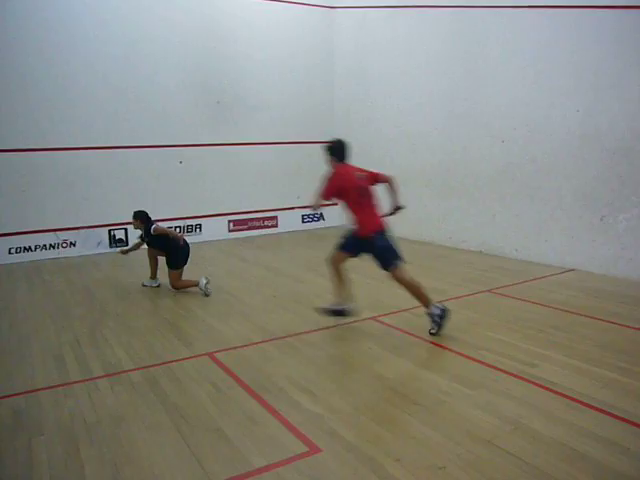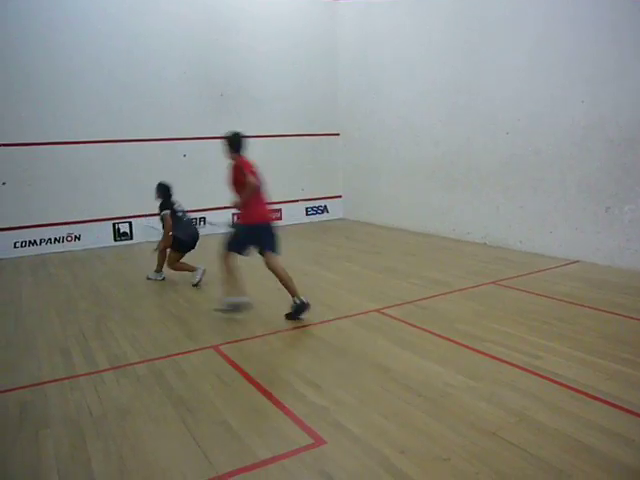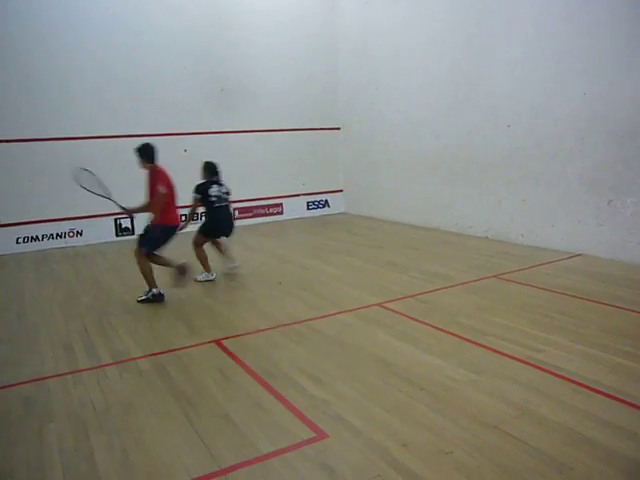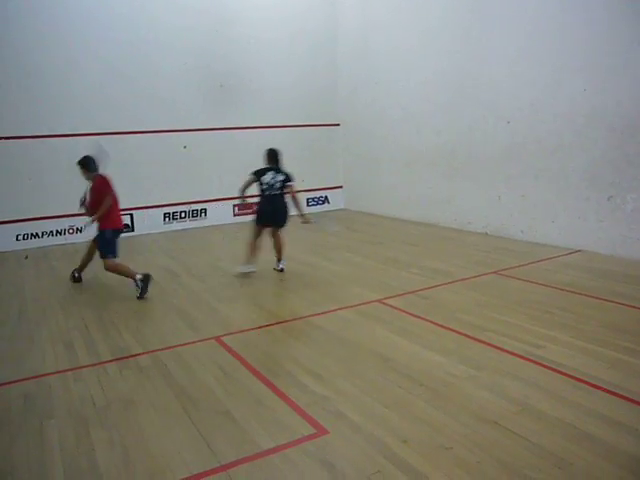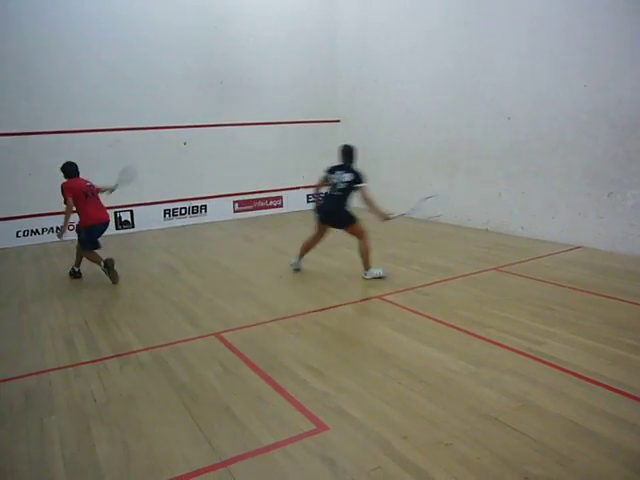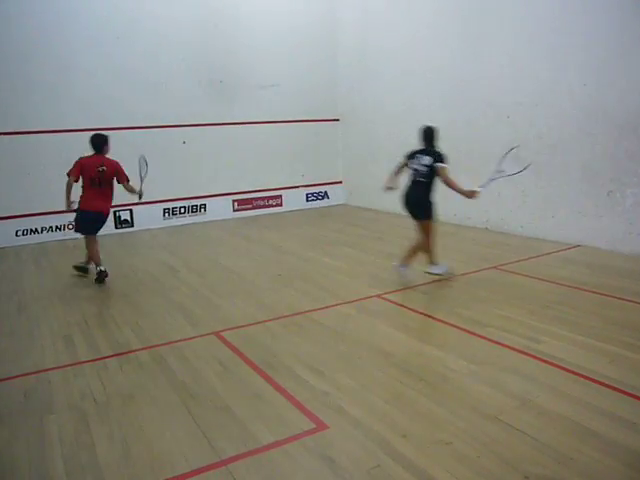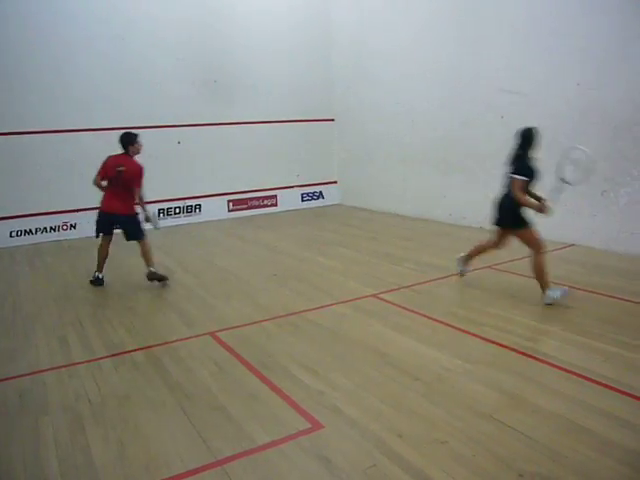
dt=0.3s
person 1, frame 1
left shoulder: (336, 176)
right shoulder: (360, 172)
left elbow: (319, 204)
right elbow: (389, 179)
left wrist: (317, 202)
right wrist: (395, 202)
left hip: (370, 231)
right hip: (364, 230)
left knee: (398, 274)
right knee: (335, 259)
left ankle: (435, 310)
right ankle: (341, 304)
person 1, frame 2
left shoulder: (238, 165)
right shoulder: (248, 164)
left elbow: (253, 183)
left wrist: (241, 202)
left hip: (250, 221)
right hip: (263, 218)
left knee: (227, 256)
right knee: (271, 262)
left ankle: (237, 298)
right ankle: (298, 301)
person 1, frame 3
left shoulder: (155, 173)
right shoulder: (156, 173)
left elbow: (162, 192)
left wrist: (152, 214)
right wrist: (134, 210)
left hip: (166, 223)
right hip: (164, 221)
left knee: (140, 253)
right knee: (145, 253)
left ankle: (154, 291)
right ankle: (178, 267)
person 1, frame 4
left shoulder: (100, 180)
right shoulder: (94, 187)
left elbow: (110, 199)
right elbow: (90, 212)
left wrist: (97, 216)
right wrist: (85, 205)
left hip: (110, 226)
right hip: (106, 226)
left knee: (109, 263)
right knee: (93, 247)
left ankle: (139, 278)
right ankle: (78, 273)
person 1, frame 5
left shoulder: (66, 185)
right shoulder: (87, 183)
left elbow: (70, 204)
right elbow: (100, 189)
left wrist: (64, 226)
right wrist: (108, 189)
left hip: (89, 222)
right hip: (104, 219)
left knee: (87, 250)
right knee: (83, 243)
left ankle: (104, 263)
right ankle: (76, 269)
person 1, frame 6
left shoulder: (82, 162)
right shoulder: (114, 165)
left elbow: (70, 181)
right elbow: (126, 186)
left wrist: (68, 200)
right wrist: (137, 192)
left hip: (87, 207)
right hip: (105, 209)
left knee: (90, 238)
right knee: (91, 236)
left ankle: (100, 269)
right ankle: (87, 264)
person 1, frame 7
left shoulder: (110, 160)
right shoulder: (137, 167)
left elbow: (96, 181)
right elbow: (137, 193)
right wrist: (145, 212)
left hip: (107, 209)
right hip: (127, 211)
left knee: (105, 241)
right knee: (142, 240)
left ankle: (98, 275)
right ankle: (151, 271)
person 2, frame 1
left shoulder: (150, 227)
right shoulder: (145, 234)
left elbow: (167, 231)
right elbow: (138, 244)
left wrist: (178, 236)
right wrist: (127, 250)
left hip: (179, 250)
right hip: (175, 249)
left knee: (175, 285)
left ankle: (201, 282)
right ankle: (153, 280)
person 2, frame 2
left shoulder: (164, 205)
right shoulder: (172, 203)
left elbow: (169, 225)
left wrist: (163, 243)
left hip: (185, 235)
right hip: (191, 232)
left knee: (171, 264)
right knee: (162, 246)
left ankle: (197, 270)
right ankle: (158, 273)
person 2, frame 3
left shoulder: (201, 187)
right shoulder: (224, 186)
left elbow: (193, 208)
left wrist: (186, 223)
left hip: (213, 221)
right hip: (228, 221)
left knee: (197, 244)
right knee: (214, 241)
left ankle: (208, 273)
right ankle: (230, 261)
person 2, frame 4
left shoulder: (259, 172)
right shoulder: (285, 175)
left elbow: (243, 188)
right elbow: (293, 196)
left wrist: (242, 197)
right wrist: (302, 214)
left hip: (265, 208)
right hip: (280, 208)
left knee: (256, 236)
right knee: (275, 234)
left ankle: (249, 265)
right ankle: (279, 263)
person 2, frame 5
left shoulder: (332, 170)
right shoulder: (356, 175)
left elbow: (318, 186)
right elbow: (366, 197)
left wrist: (317, 200)
right wrist: (380, 214)
left hip: (325, 207)
right hip: (337, 210)
left knee: (318, 235)
right knee: (363, 236)
left ankle: (297, 261)
right ankle: (368, 271)
person 2, frame 6
left shoulder: (414, 154)
right shoulder: (437, 156)
left elbow: (398, 169)
right elbow: (445, 178)
left wrist: (391, 182)
right wrist: (464, 192)
left hip: (410, 196)
right hip: (421, 198)
left knee: (426, 233)
right knee: (426, 235)
left ankle: (433, 264)
right ankle: (403, 263)
person 2, frame 7
left shoulder: (520, 159)
right shoulder: (524, 164)
right elbow: (516, 193)
left wrist: (536, 197)
right wrist: (535, 205)
left hip: (507, 208)
right hip: (511, 211)
left knee: (498, 242)
right knee: (538, 248)
left ankle: (464, 260)
right ankle: (548, 292)
